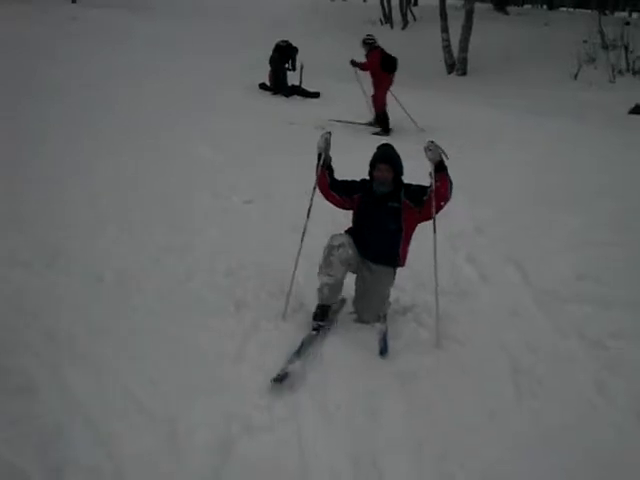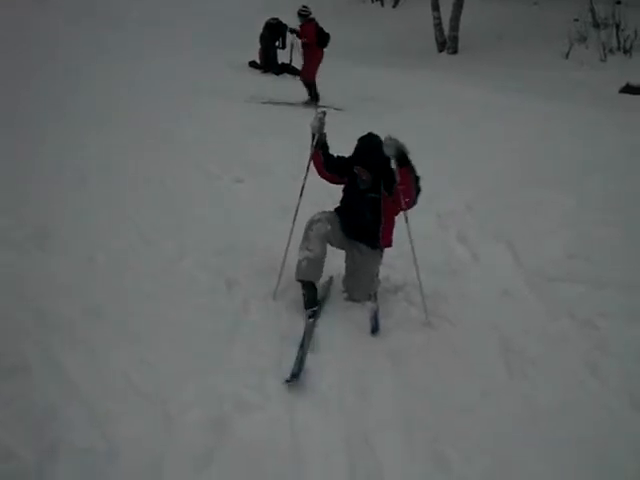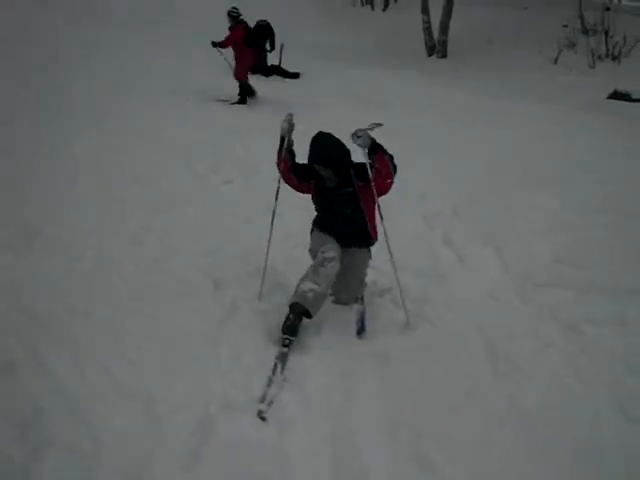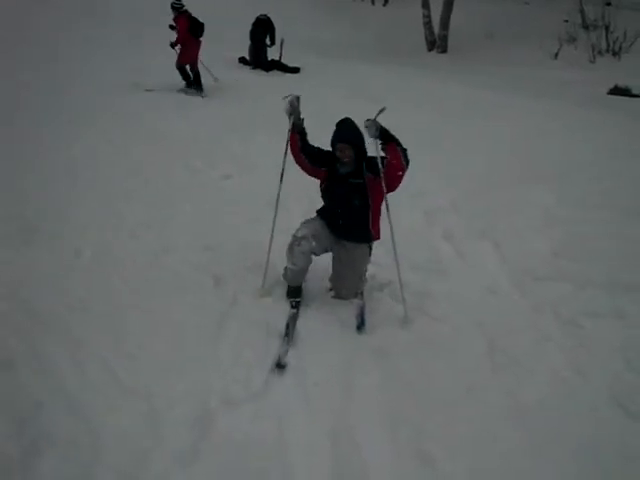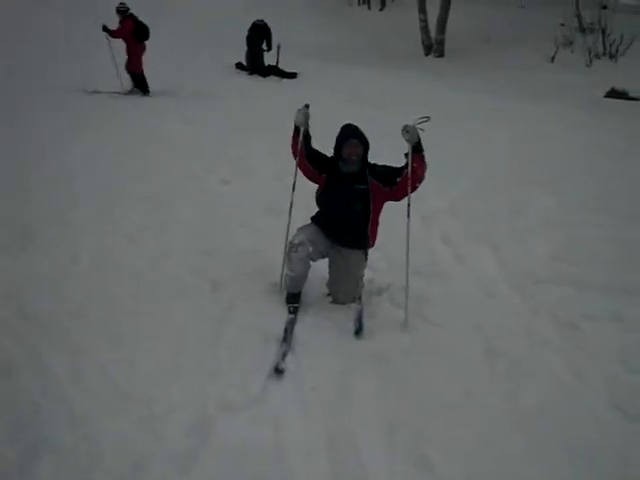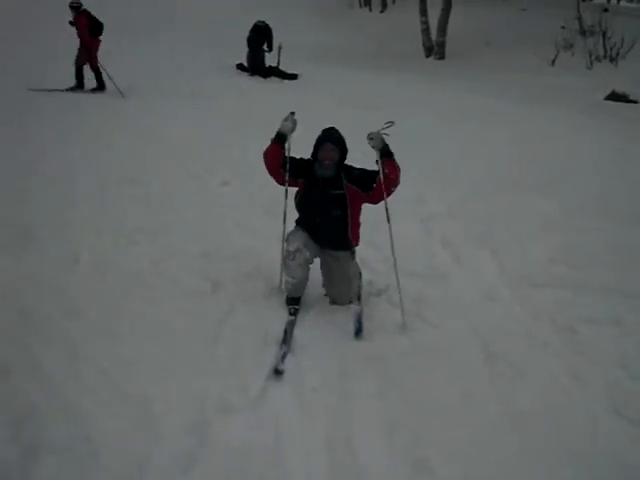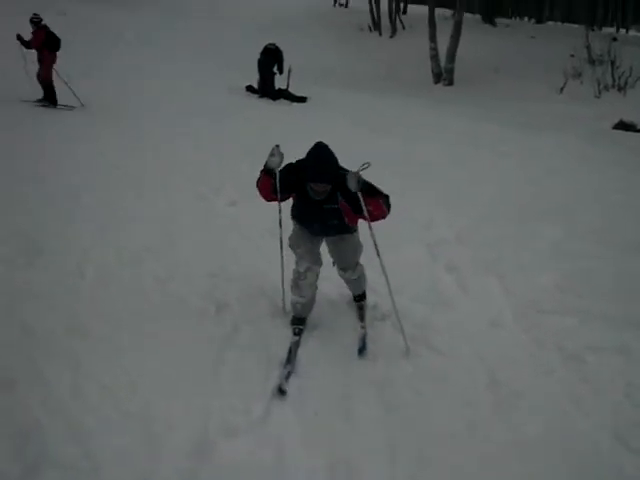
dt=0.7s
person 1, frame 1
left shoulder: (409, 197)
right shoulder: (361, 190)
left elbow: (440, 197)
right elbow: (332, 190)
left wrist: (439, 166)
right wrist: (325, 161)
left hip: (382, 265)
right hip: (355, 250)
left knee: (368, 317)
right knee: (338, 246)
left ankle: (376, 303)
right ankle: (324, 304)
person 1, frame 2
left shoulder: (390, 183)
right shoulder: (351, 171)
left elbow: (409, 195)
right elbow: (326, 167)
left wrist: (401, 159)
right wrist: (319, 138)
left hip: (368, 244)
right hip: (342, 228)
left knee: (358, 296)
right knee: (318, 224)
left ankle: (366, 285)
right ankle: (308, 284)
person 1, frame 3
left shoulder: (360, 176)
right shoulder: (315, 177)
left elbow: (386, 176)
right elbow: (289, 173)
left wrist: (372, 147)
right wrist: (286, 141)
left hip: (356, 243)
right hip: (325, 234)
left knee: (346, 298)
right knee: (329, 259)
left ankle: (351, 290)
right ankle: (299, 309)
person 1, frame 4
left shoulder: (373, 170)
right shoulder: (328, 164)
left elbow: (399, 166)
right elbow: (303, 153)
left wrist: (383, 136)
right wrist: (296, 123)
left hip: (356, 240)
right hip: (327, 226)
left knee: (345, 293)
right knee: (302, 239)
left ankle: (350, 284)
right ankle: (294, 282)
person 1, frame 5
left shoulder: (376, 177)
right shoulder: (327, 168)
left elbow: (410, 179)
right elbow: (303, 157)
left wrist: (415, 148)
right wrist: (301, 130)
left hip: (352, 246)
right hip: (322, 232)
left knee: (343, 298)
right knee: (298, 246)
left ankle: (351, 279)
right ankle: (293, 290)
person 1, frame 6
left shoulder: (353, 179)
right shoulder: (304, 172)
left elbow: (388, 183)
right elbow: (275, 165)
left wrist: (383, 152)
right wrist: (282, 137)
left hip: (339, 246)
right hip: (308, 234)
left knee: (342, 299)
right knee: (295, 252)
left ankle: (351, 275)
right ankle: (294, 295)
person 1, frame 7
left shoulder: (345, 183)
right shoulder: (295, 175)
left elbow: (381, 208)
right elbow: (269, 192)
left wrist: (361, 189)
right wrist: (270, 170)
left hip: (340, 230)
right hip: (306, 228)
left knee: (349, 267)
right knee: (306, 268)
left ankle: (359, 294)
right ankle: (300, 313)
